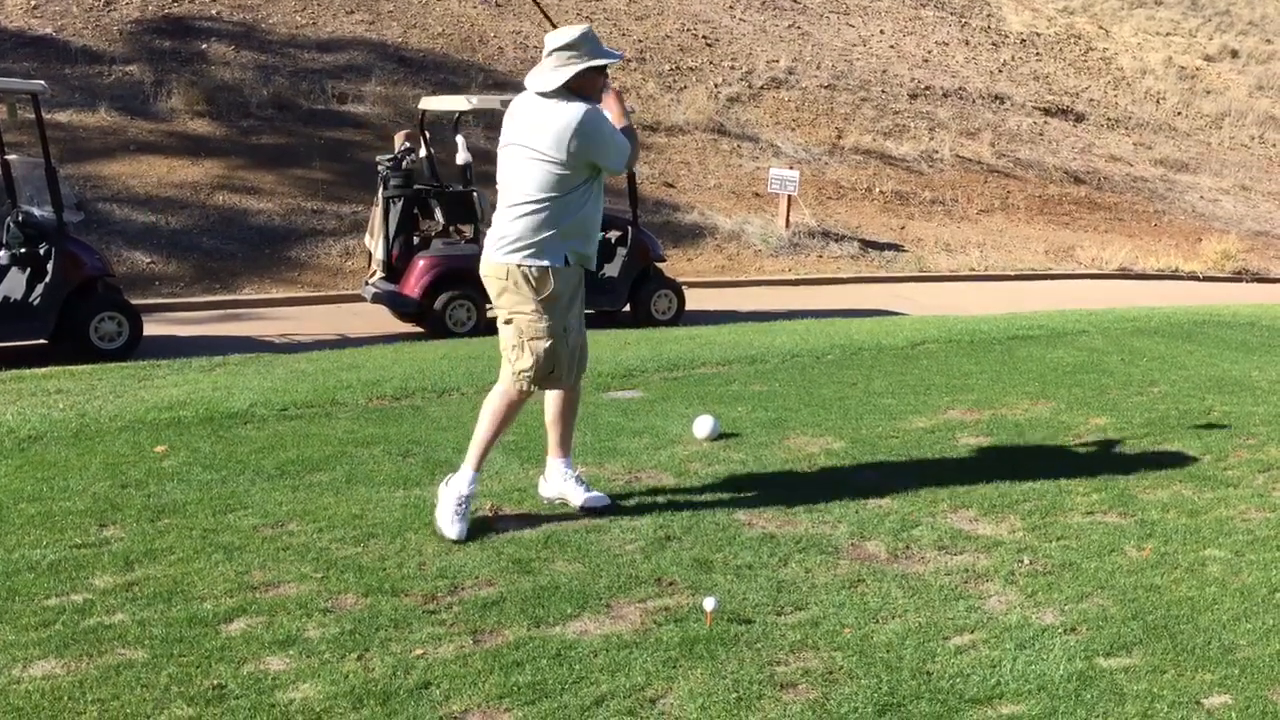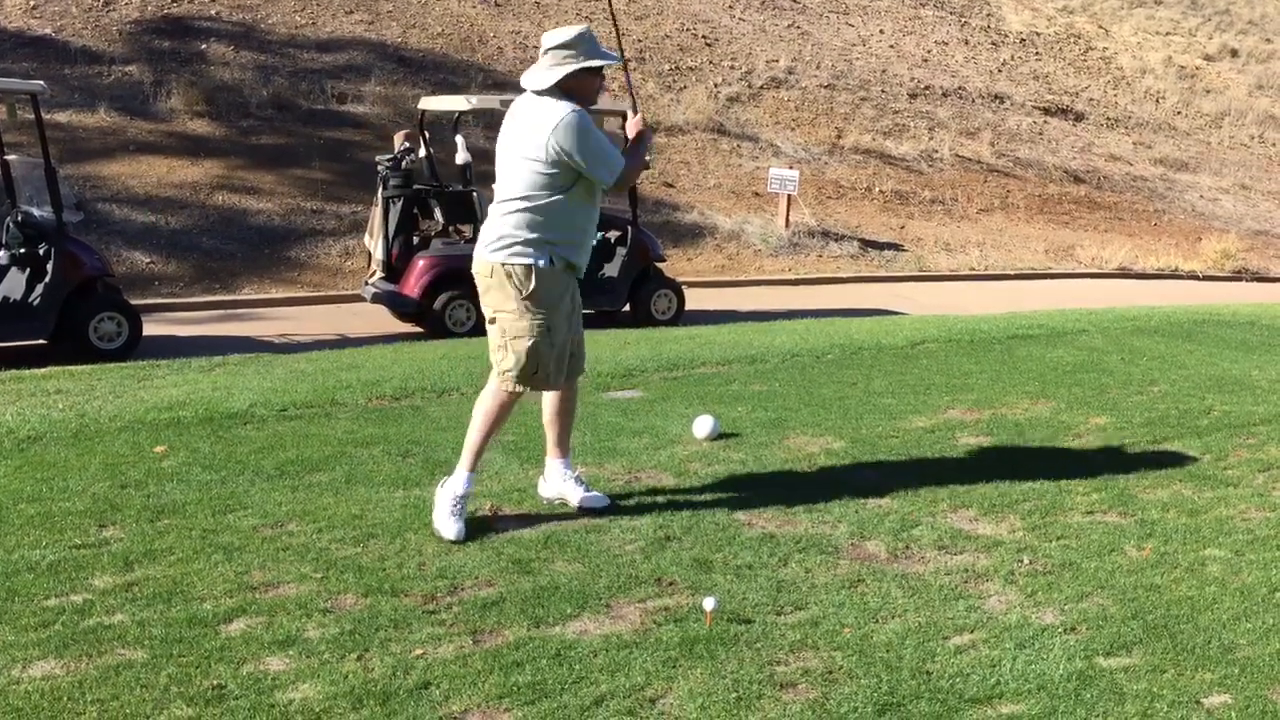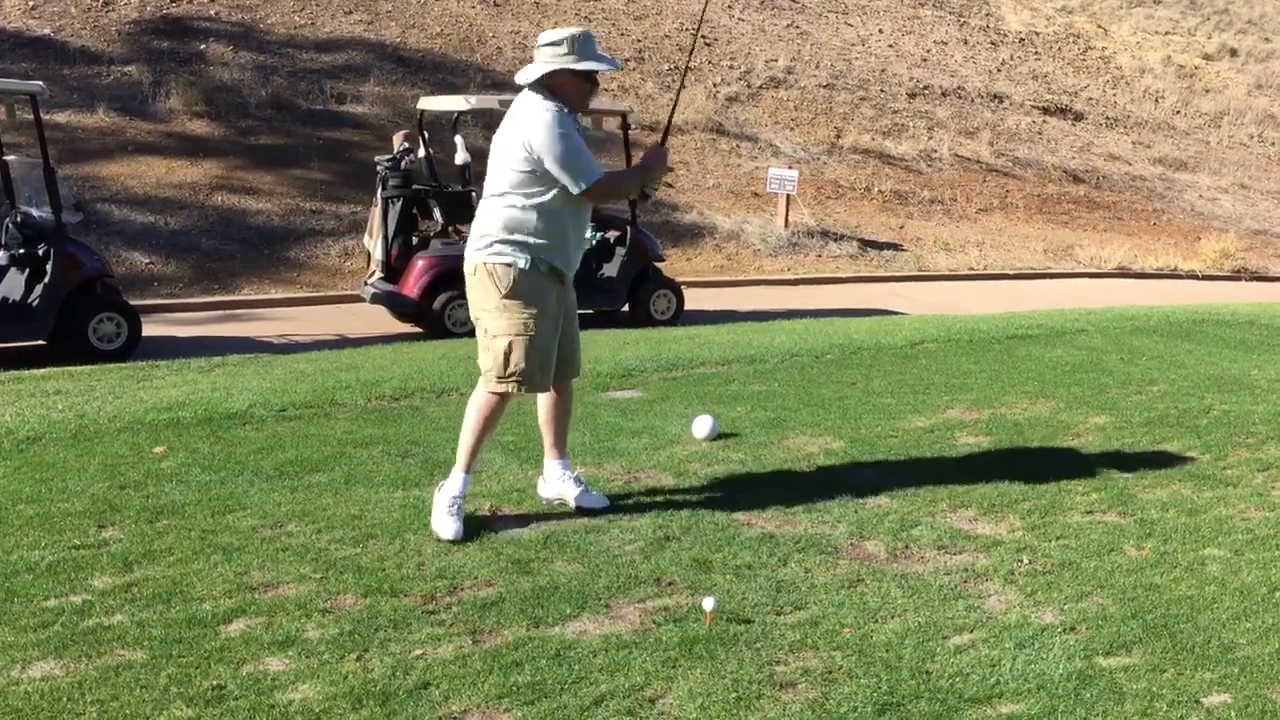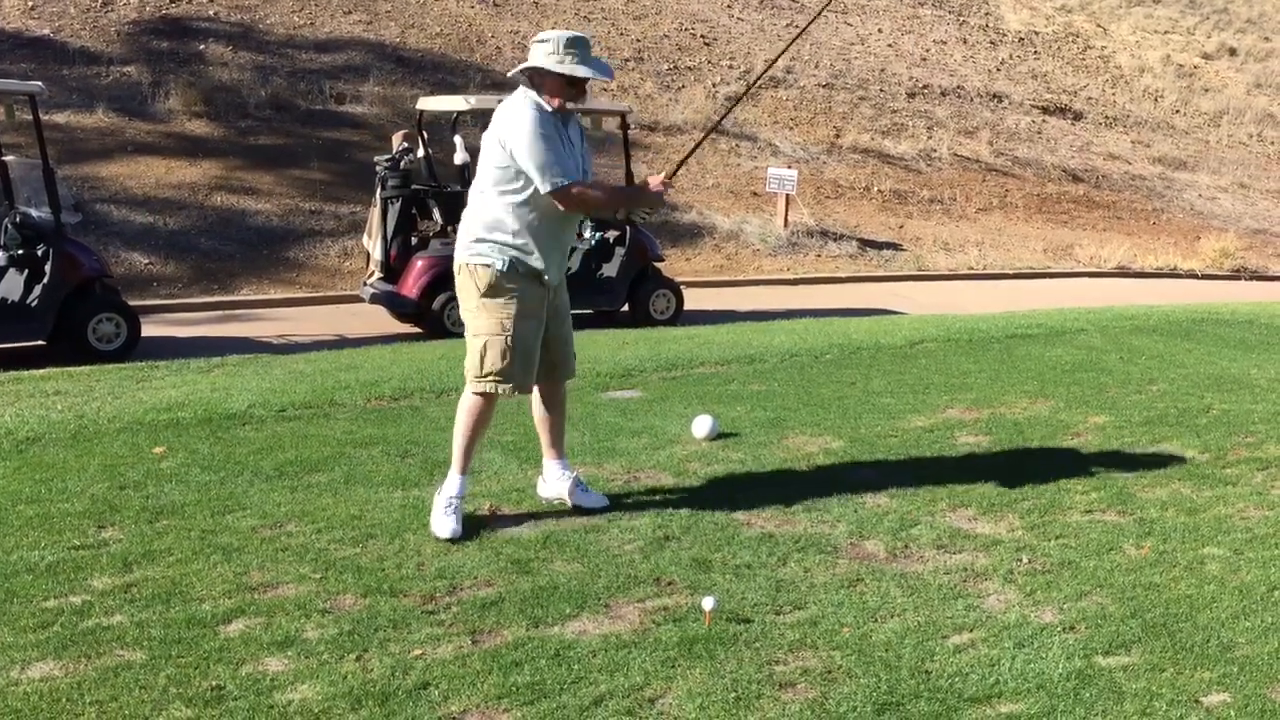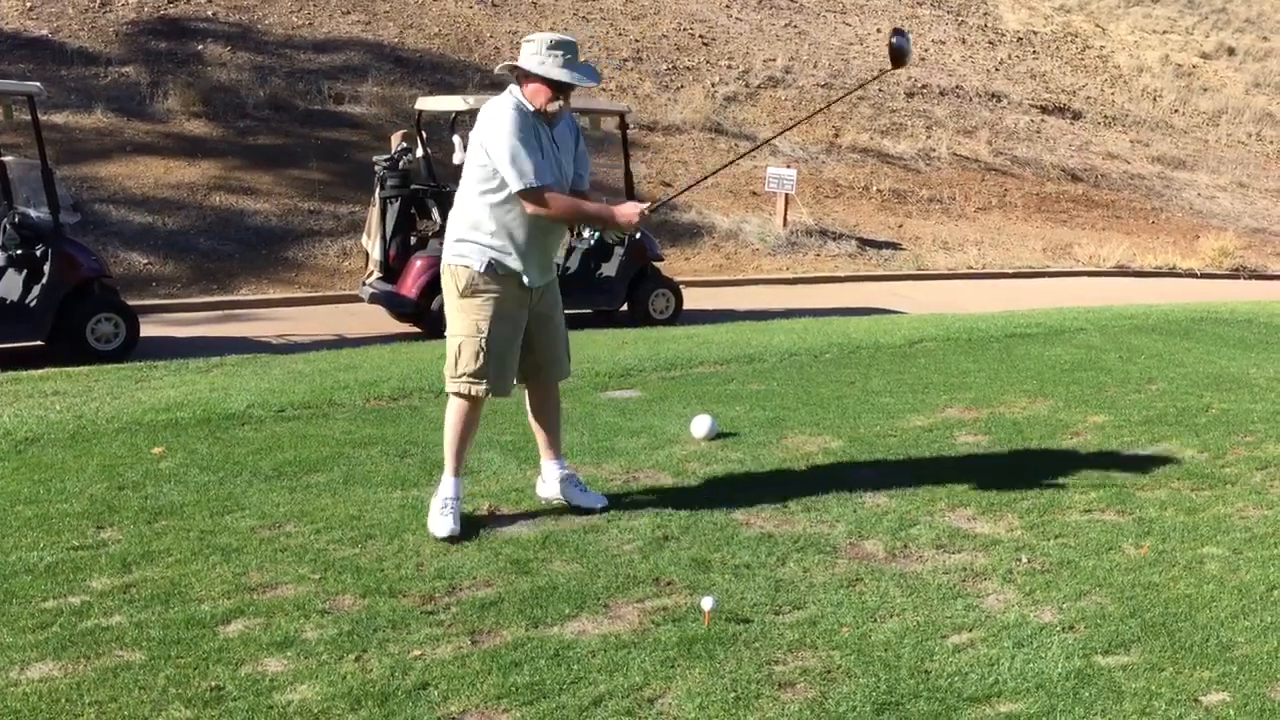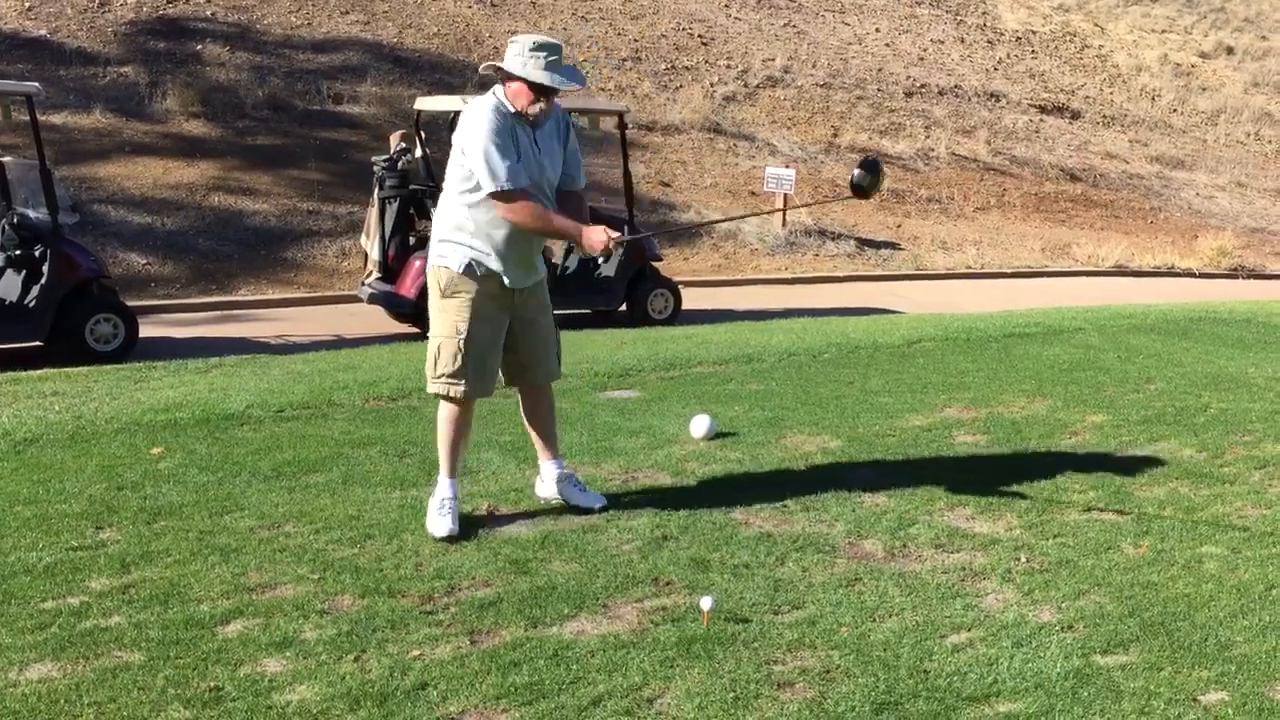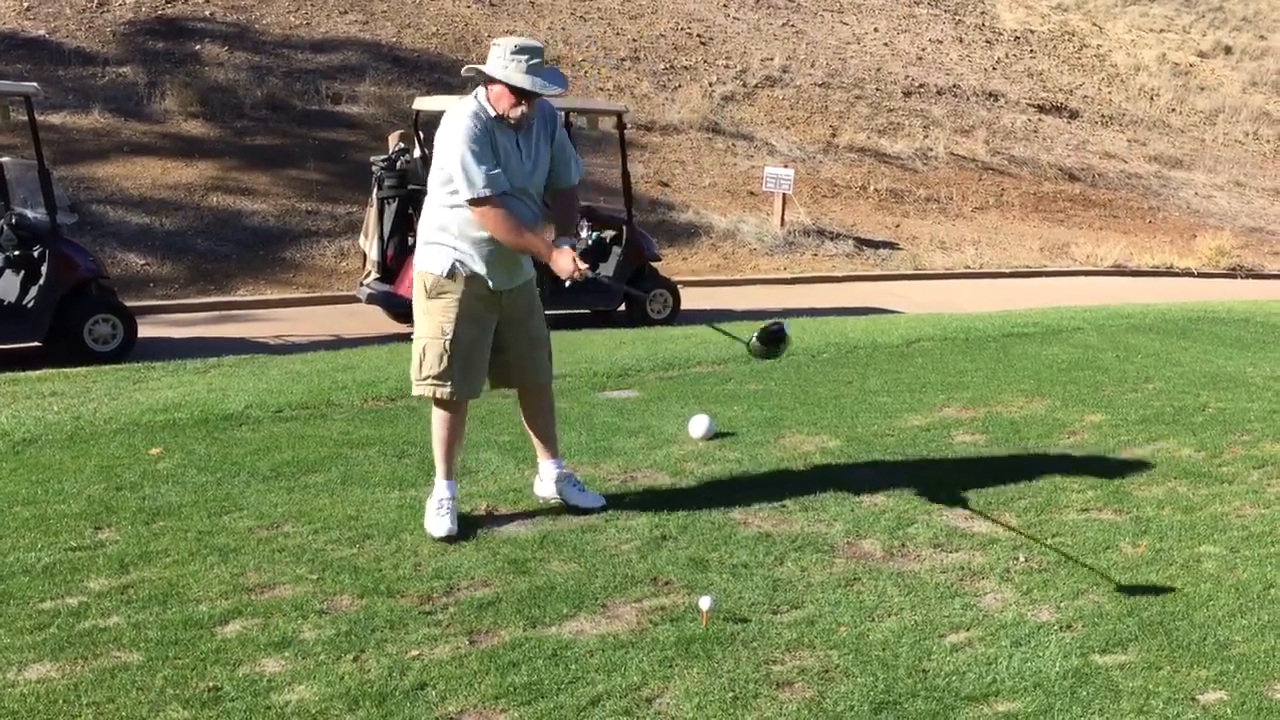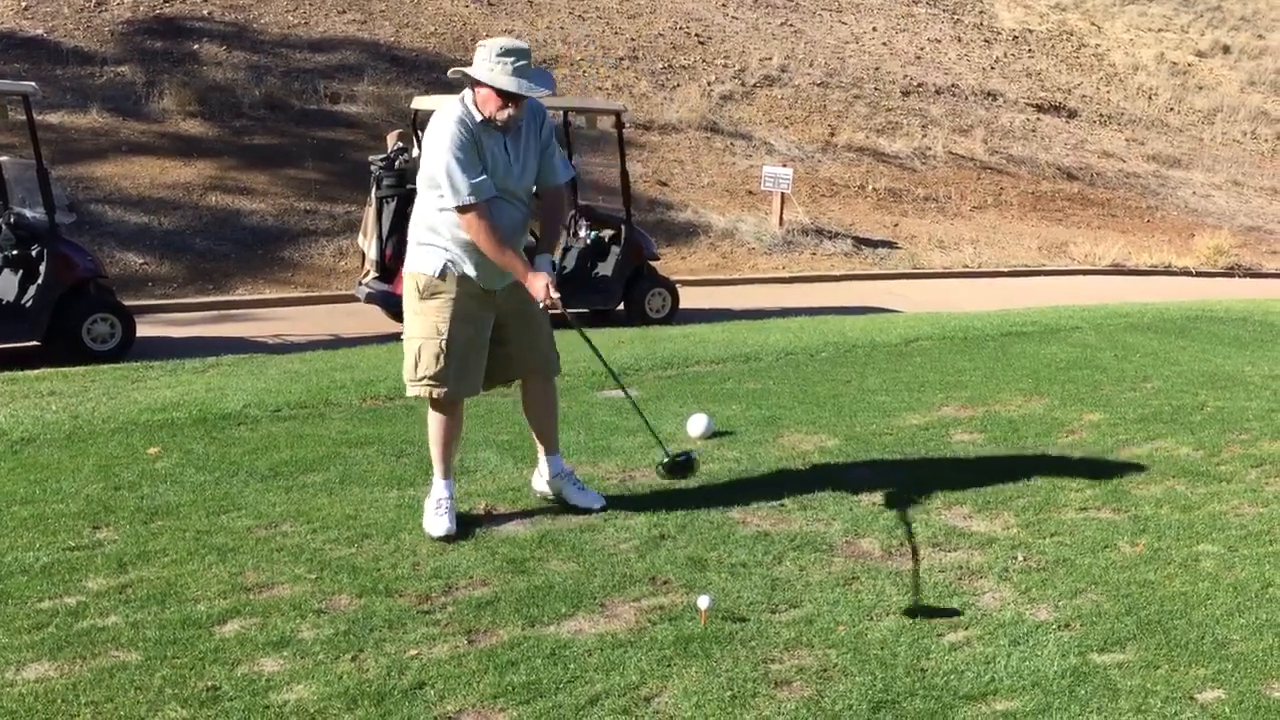
dt=0.1s
person 1, frame 1
left shoulder: (525, 104)
right shoulder: (582, 119)
right elbow: (625, 157)
left wrist: (603, 104)
right wrist: (617, 109)
left hip: (544, 262)
right hip: (534, 266)
left knee: (567, 371)
right knee: (522, 379)
left ankle: (558, 472)
right ankle: (462, 482)
person 1, frame 2
left shoulder: (534, 106)
right shoulder: (565, 118)
right elbow: (620, 175)
left wrist: (627, 148)
right wrist: (638, 139)
left hip: (550, 265)
right hip: (521, 267)
left knee: (564, 371)
right knee: (512, 379)
left ankle: (558, 473)
right ankle: (457, 485)
person 1, frame 3
left shoulder: (542, 108)
right shoulder: (545, 118)
left elbow: (582, 185)
right elbow: (596, 189)
left wrist: (637, 177)
right wrist: (647, 171)
left hip: (545, 265)
right hip: (510, 266)
left knee: (559, 373)
right knee: (502, 380)
left ankle: (556, 473)
right ankle: (455, 486)
person 1, frame 4
left shoulder: (563, 117)
right shoulder: (523, 116)
left elbow: (577, 193)
right elbow: (564, 197)
left wrist: (630, 198)
right wrist: (637, 194)
left hip: (545, 268)
right hip: (497, 267)
left knee: (553, 373)
right knee: (491, 381)
left ankle: (557, 474)
right ankle: (452, 489)
person 1, frame 5
left shoulder: (562, 121)
right shoulder: (505, 118)
left elbow: (575, 191)
right elbow: (537, 200)
left wrist: (609, 214)
right wrist: (610, 214)
left hip: (536, 270)
right hip: (482, 268)
left knee: (545, 374)
right knee: (473, 382)
left ankle: (554, 474)
right ankle: (448, 490)
person 1, frame 6
left shoulder: (556, 120)
right shoulder: (484, 119)
left elbow: (571, 190)
right elbow: (511, 204)
left wrist: (584, 232)
right wrist: (579, 234)
left hip: (527, 270)
right hip: (468, 268)
left knee: (539, 377)
right knee: (463, 384)
left ankle: (553, 475)
right ankle: (446, 491)
person 1, frame 7
left shoulder: (545, 118)
right shoulder: (464, 124)
left elbow: (564, 187)
right elbow: (487, 210)
left wrist: (563, 240)
right wrist: (550, 252)
left hip: (514, 272)
right hip: (455, 270)
left knee: (534, 376)
right knee: (451, 387)
left ankle: (552, 474)
right ankle: (443, 492)
person 1, frame 8
left shoulder: (535, 117)
right shoulder: (450, 128)
left elbow: (554, 191)
right elbow: (473, 217)
left wrist: (543, 260)
right wrist: (525, 276)
left hip: (512, 268)
right hip: (448, 270)
left knee: (539, 367)
right knee: (447, 387)
left ankle: (552, 471)
right ankle: (442, 491)
